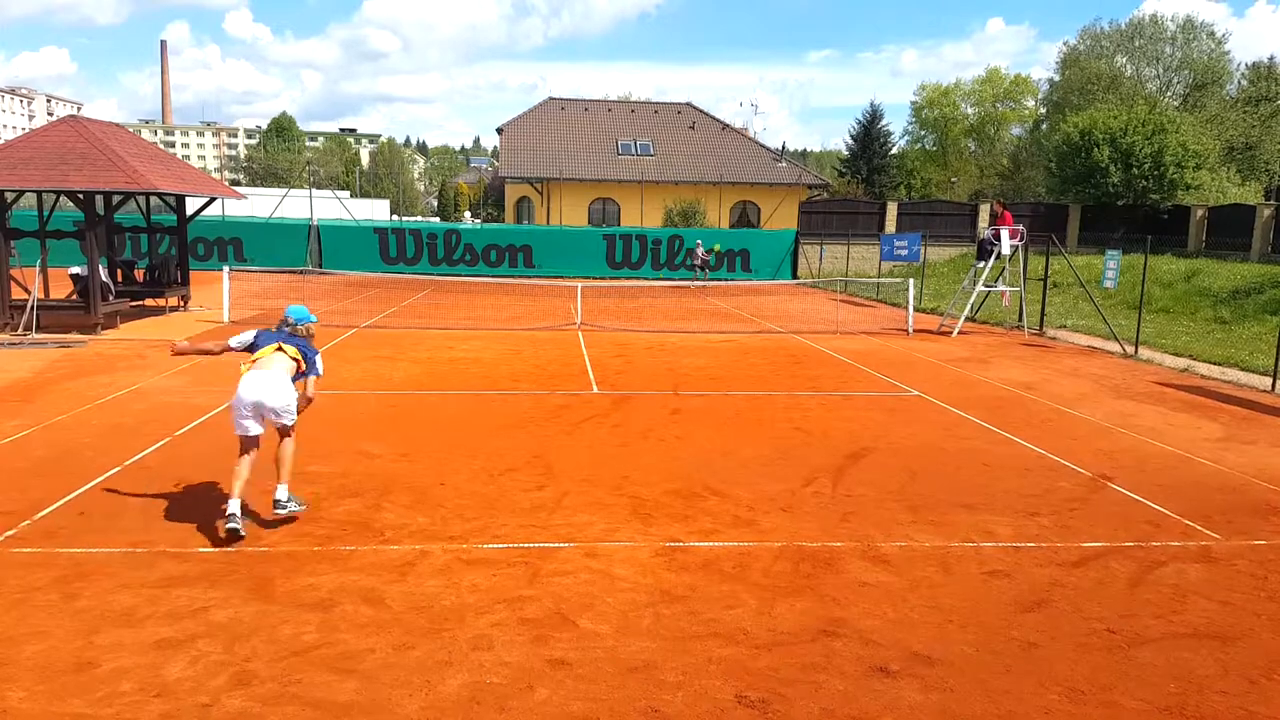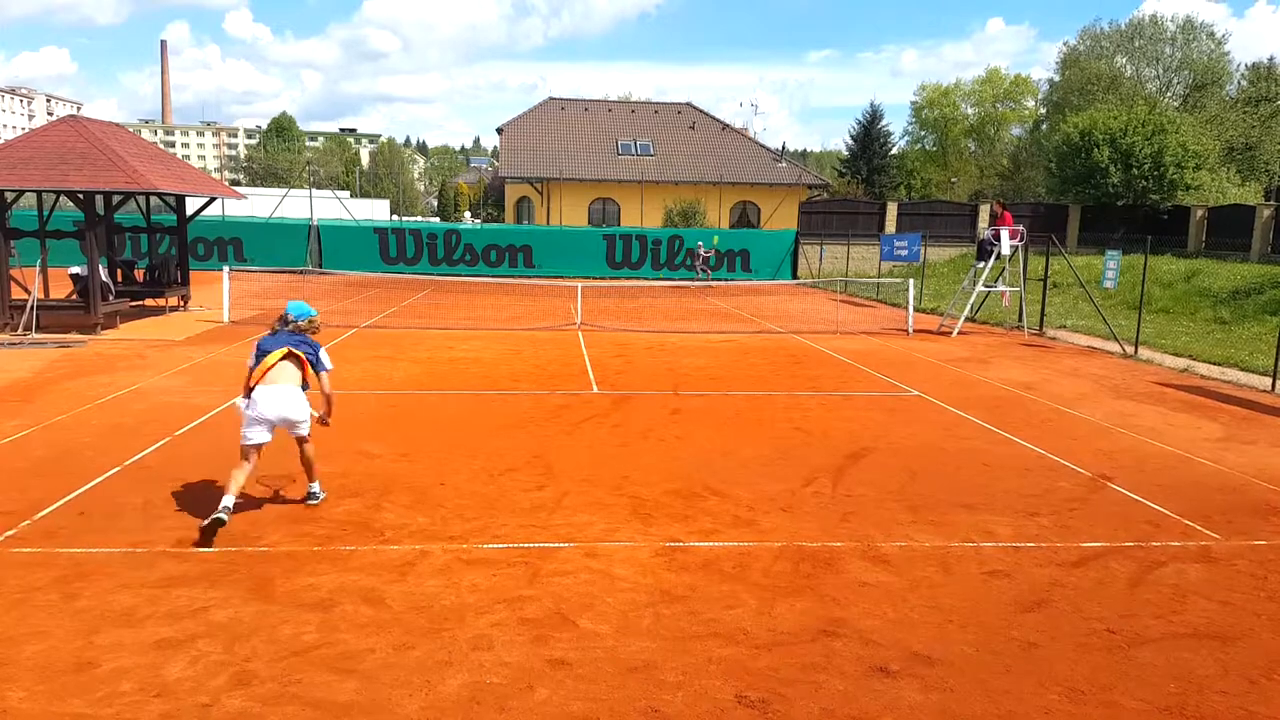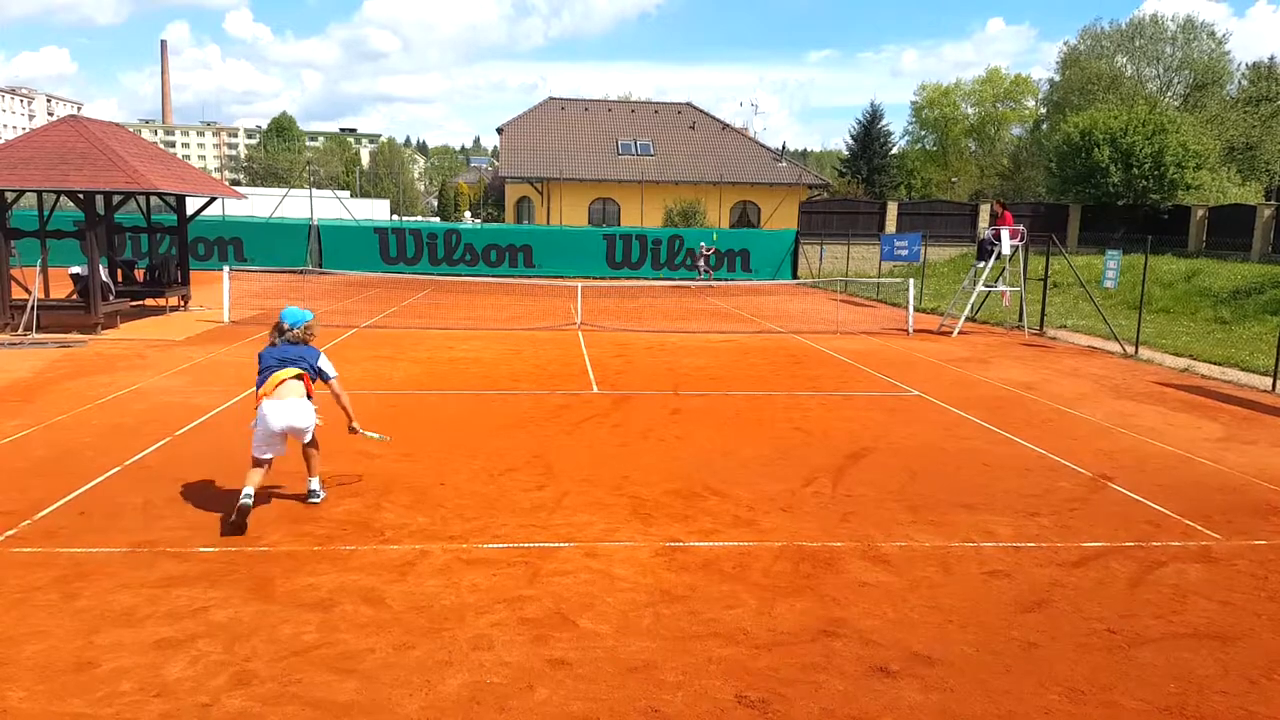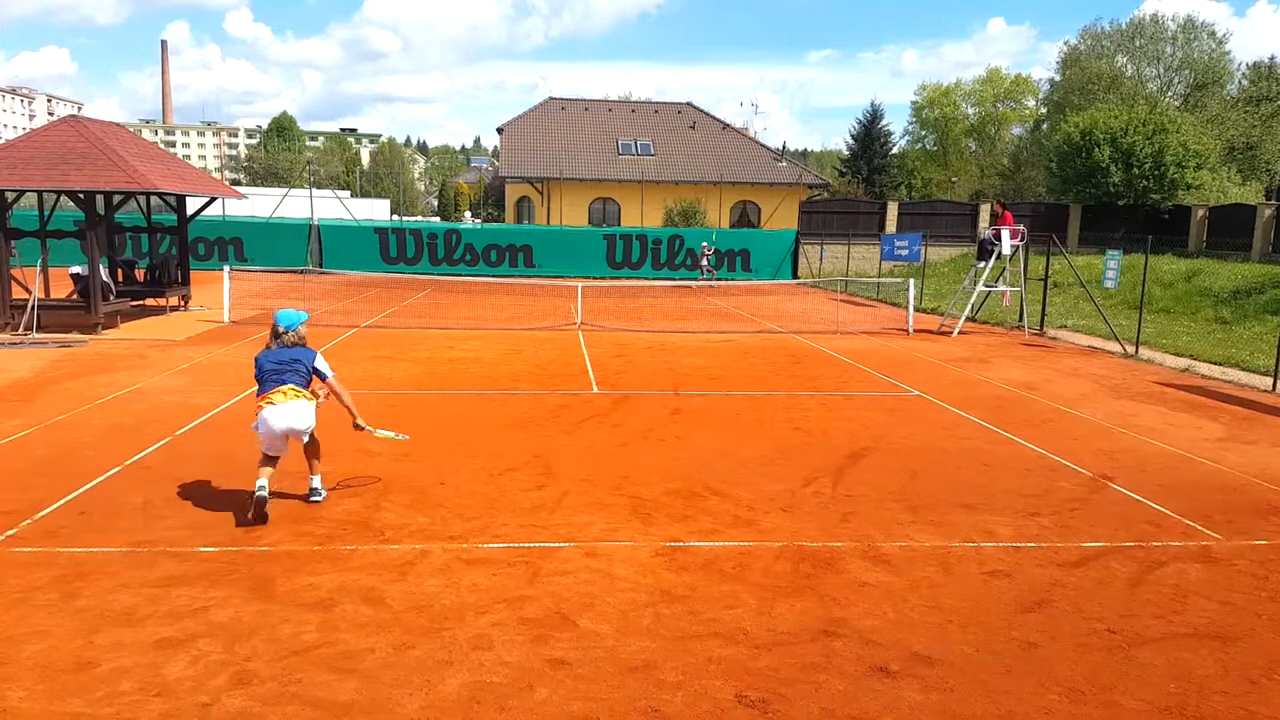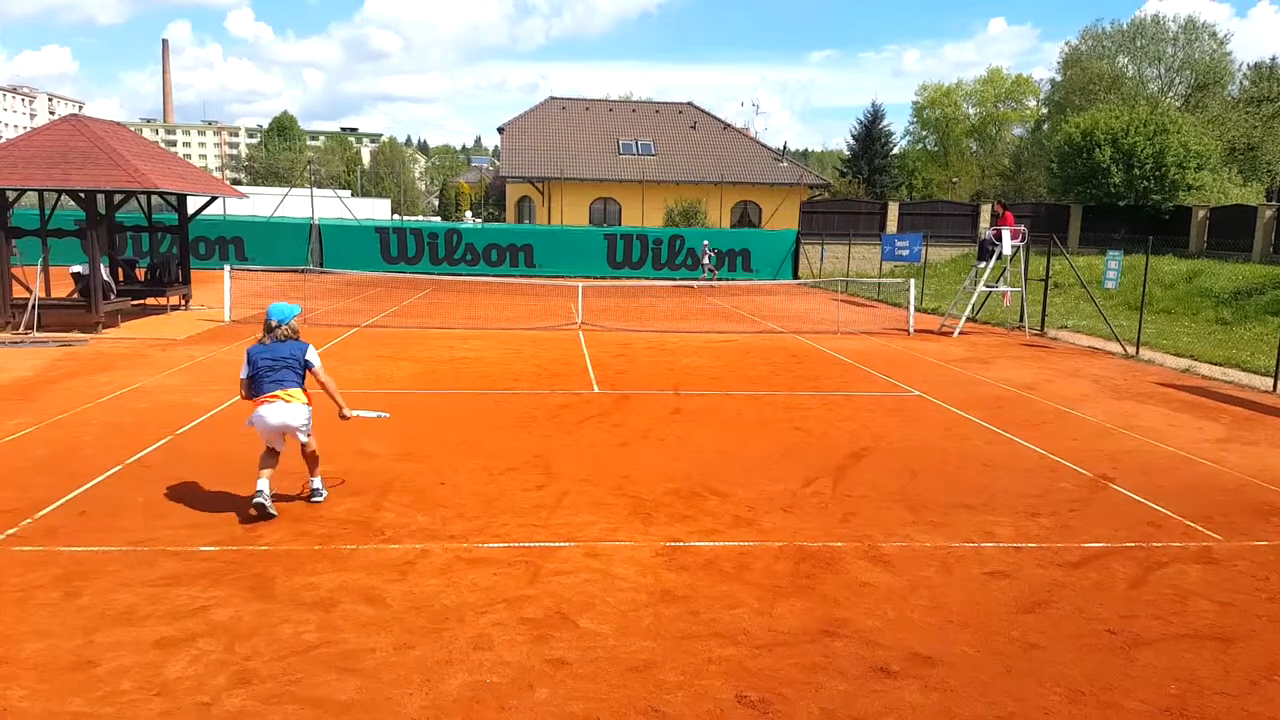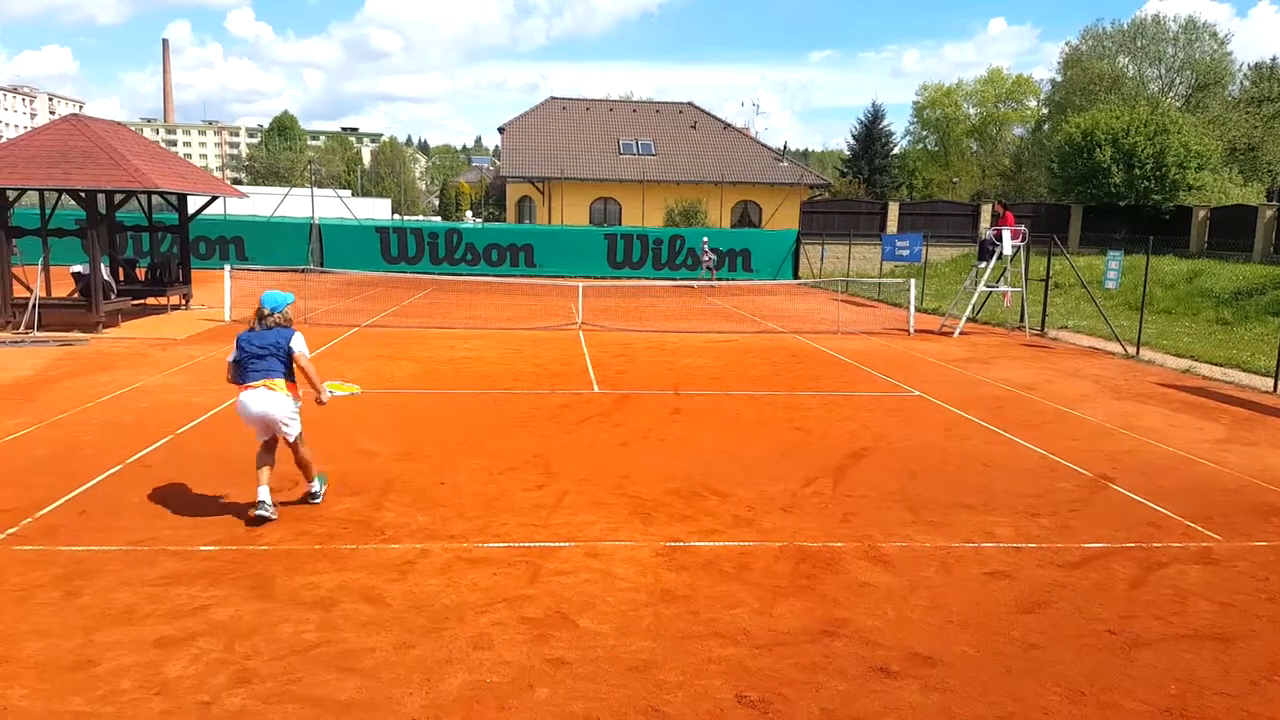
dt=0.1s
person 1, frame 1
left shoulder: (262, 335)
right shoulder: (311, 351)
left elbow: (219, 347)
right elbow: (309, 394)
left wrist: (189, 348)
right wrist: (296, 410)
left hip: (247, 388)
right hip: (278, 388)
left knee: (247, 453)
right knee: (287, 434)
left ankle: (233, 514)
right ankle: (282, 497)
person 1, frame 2
left shoulder: (264, 342)
right shoulder: (315, 348)
left elbow: (248, 380)
right elbow: (326, 390)
left wrist: (246, 401)
right wrist: (327, 413)
left hip: (261, 398)
right hip: (292, 399)
left knee: (247, 458)
right knee: (303, 440)
left ankle: (224, 508)
right ankle: (314, 489)
person 1, frame 3
left shoulder: (265, 354)
right shoulder: (315, 354)
right elbow: (338, 392)
right wrist: (352, 420)
left hip: (269, 411)
right hip: (299, 408)
left knee: (259, 464)
right knee: (309, 440)
left ankle: (246, 496)
right ankle: (314, 488)
person 1, frame 4
left shoulder: (261, 357)
right shoulder: (310, 355)
right elbow: (337, 388)
right wrist: (356, 417)
left hip: (269, 415)
right hip: (299, 410)
left knee: (269, 456)
right knee: (310, 439)
left ankle: (261, 489)
right ankle: (316, 487)
person 1, frame 5
left shoulder: (252, 351)
right shoulder: (302, 347)
left elbow: (244, 392)
right elbow: (322, 377)
right wrist: (342, 406)
left hip: (263, 412)
right hip: (294, 408)
left knee: (273, 449)
right knee: (307, 441)
left ankle: (262, 492)
right ankle: (316, 486)
person 1, frame 6
left shoulder: (243, 337)
right shoulder: (292, 335)
left elbow: (231, 377)
right elbow: (302, 362)
right wrist: (320, 391)
left hip: (247, 399)
right hip: (277, 397)
left knee: (267, 442)
right knee: (297, 443)
left ankle: (262, 500)
right ankle: (314, 487)
